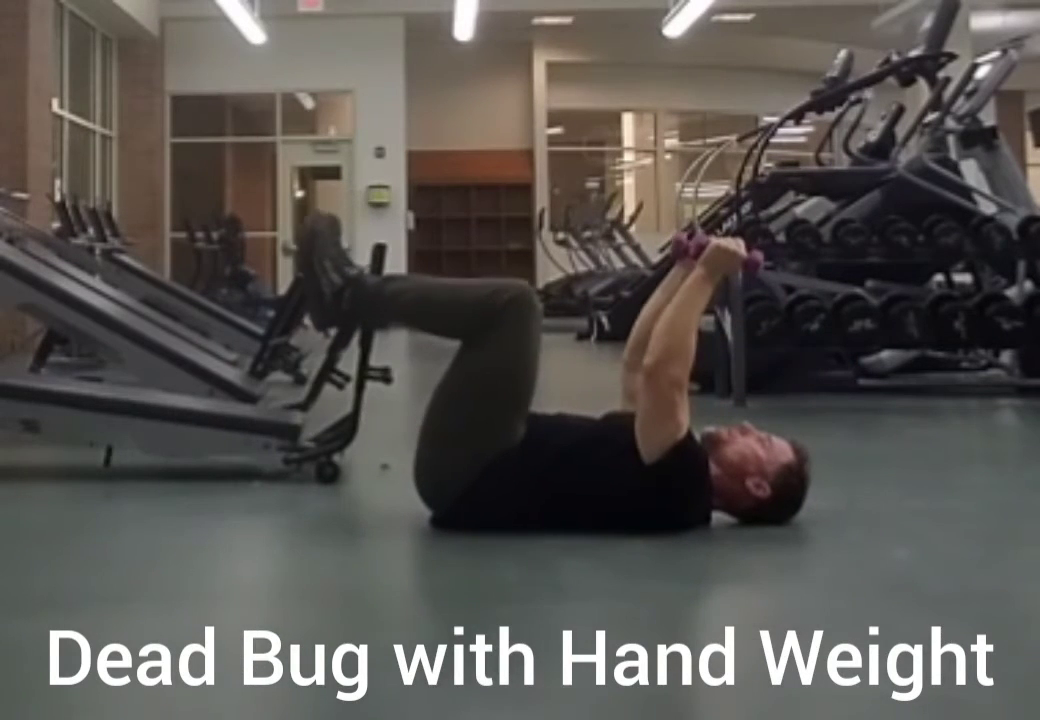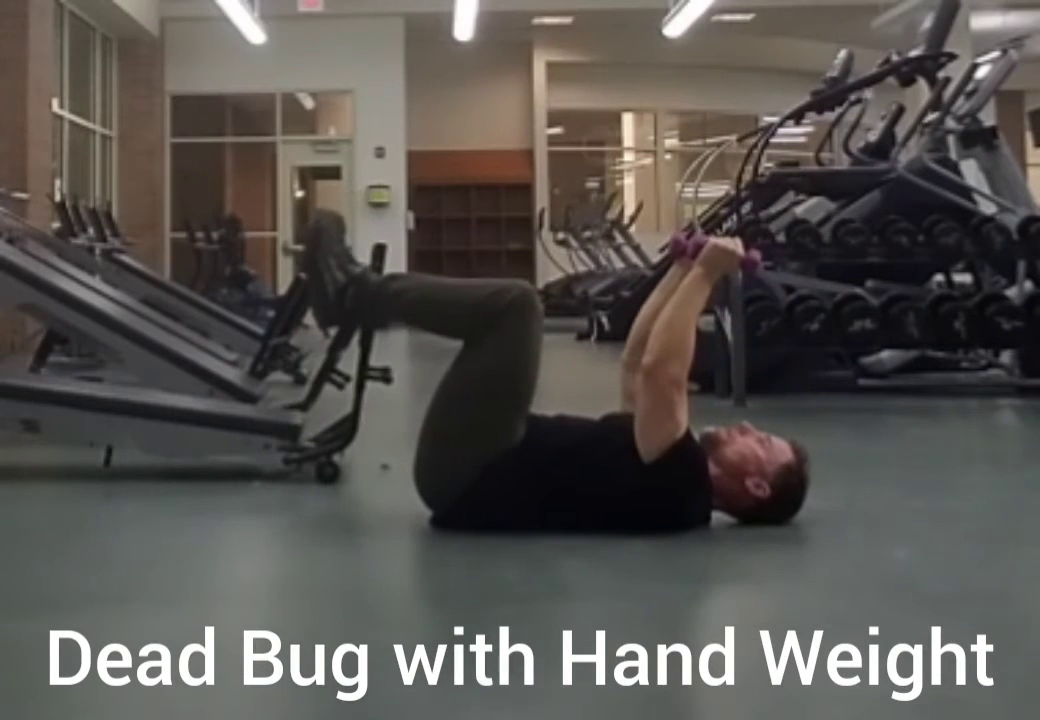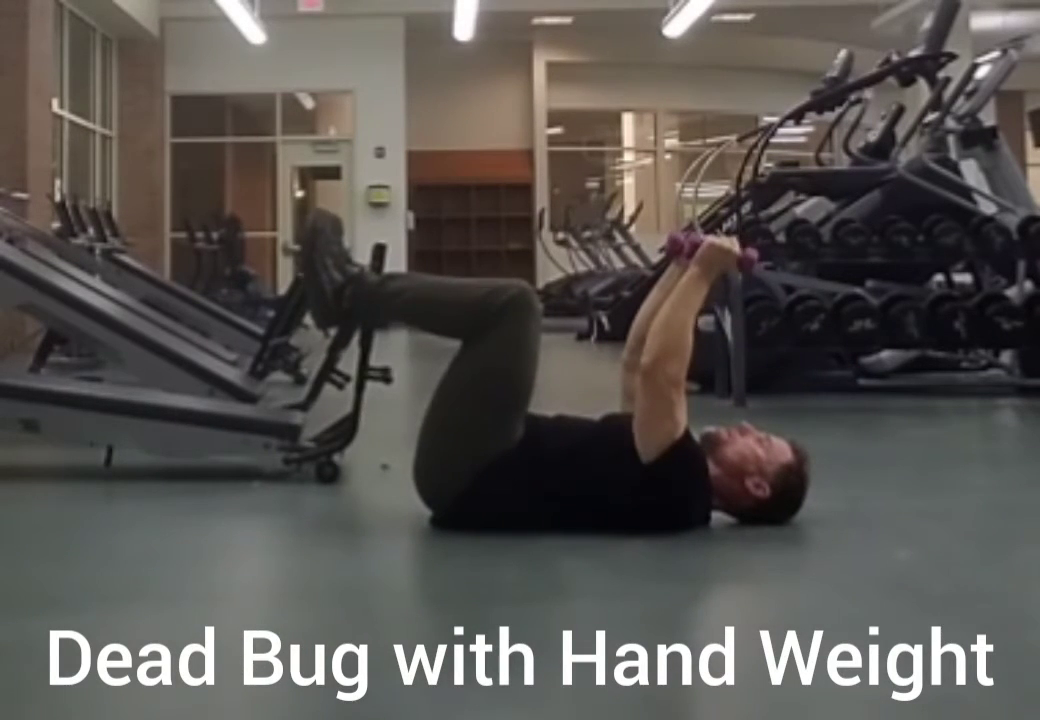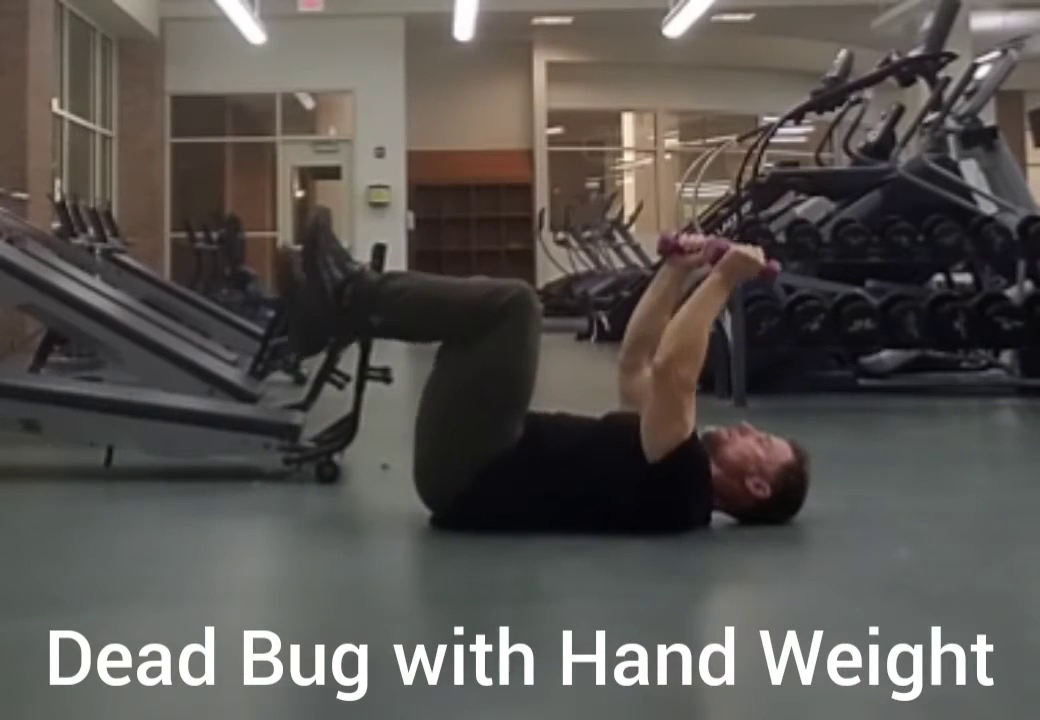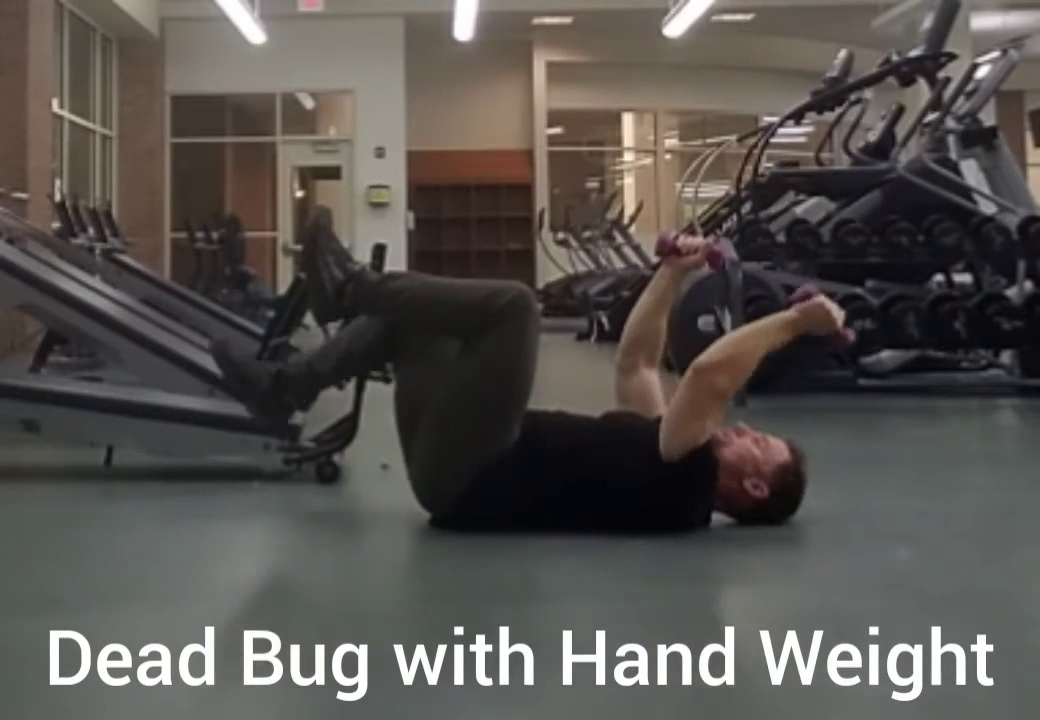
dt=0.3s
person 1, frame 1
left shoulder: (680, 485)
right shoulder: (676, 463)
left elbow: (664, 374)
right elbow: (638, 361)
left wrist: (707, 277)
right wrist: (685, 271)
left hip: (468, 479)
right hip: (479, 472)
left knee: (513, 302)
right knee: (509, 309)
left ankle: (351, 297)
right ankle: (356, 295)
person 1, frame 2
left shoulder: (680, 485)
right shoulder: (674, 460)
left elbow: (661, 373)
right elbow: (637, 362)
left wrist: (705, 276)
right wrist: (683, 270)
left hip: (468, 479)
right hip: (479, 471)
left knee: (514, 304)
right knee: (507, 310)
left ankle: (355, 293)
right ankle: (357, 295)
person 1, frame 3
left shoulder: (680, 486)
right shoulder: (674, 460)
left elbow: (658, 372)
right elbow: (637, 361)
left wrist: (702, 275)
right wrist: (680, 268)
left hip: (467, 479)
right hip: (476, 470)
left knee: (512, 303)
right knee: (501, 311)
left ankle: (353, 293)
right ankle: (352, 299)
person 1, frame 4
left shoulder: (682, 487)
right shoulder: (674, 456)
left elbow: (672, 373)
right elbow: (637, 360)
left wrist: (723, 280)
right wrist: (676, 270)
left hip: (468, 481)
right hip: (475, 472)
left knee: (511, 303)
right knee: (483, 307)
left ankle: (353, 293)
right ankle: (343, 310)
person 1, frame 5
left shoulder: (683, 488)
right shoulder: (661, 450)
left elbow: (708, 375)
right elbow: (635, 360)
left wrist: (794, 320)
right wrist: (674, 273)
left hip: (466, 481)
right hip: (461, 470)
left knee: (512, 303)
right knee: (404, 318)
left ankle: (351, 286)
right ankle: (281, 389)
